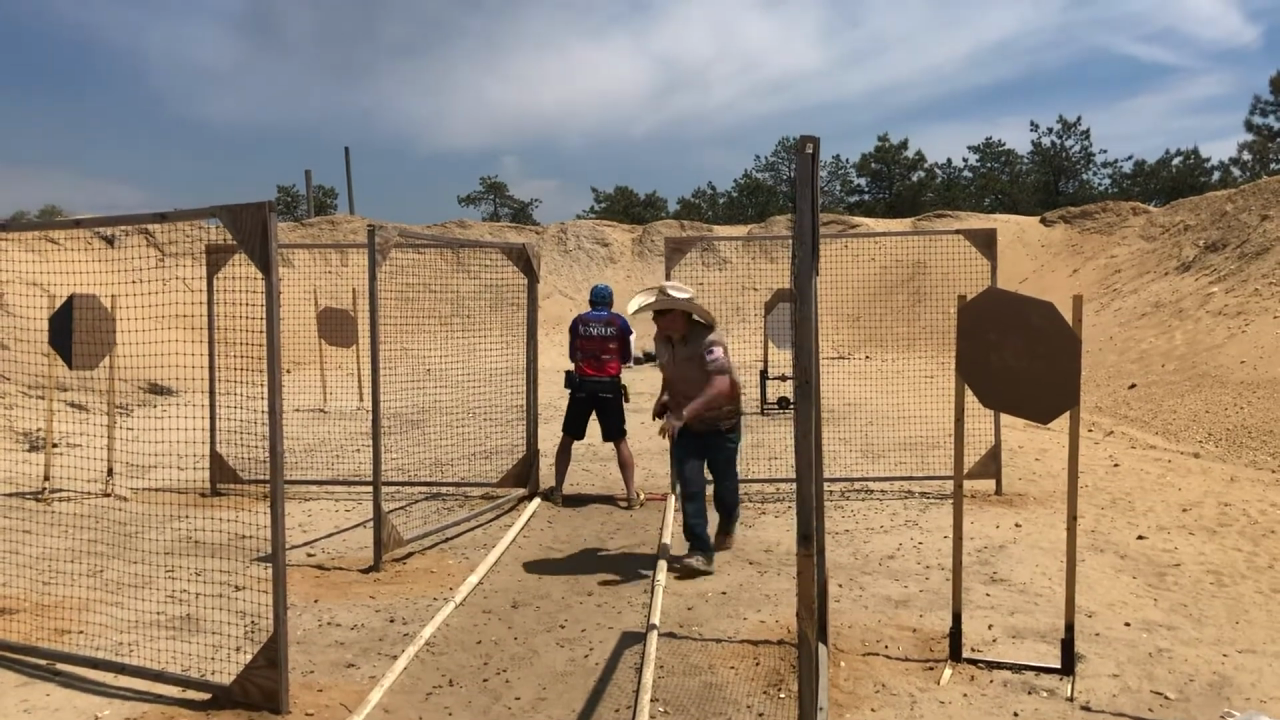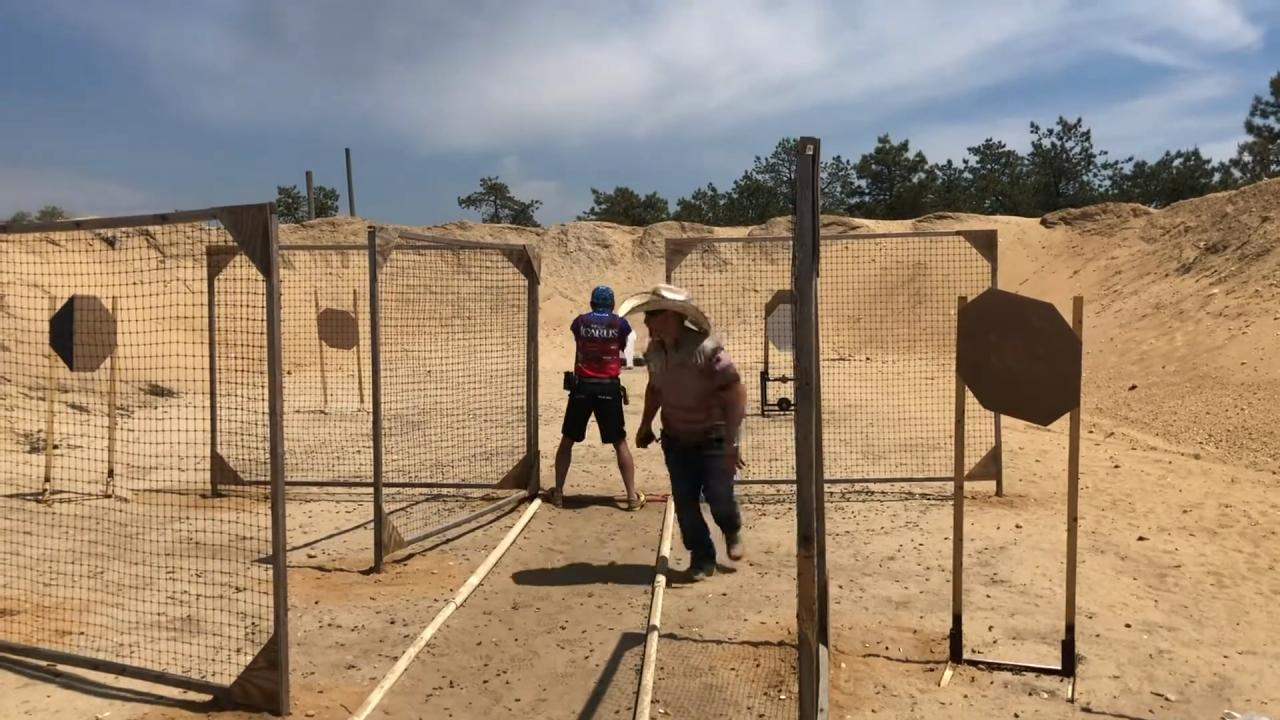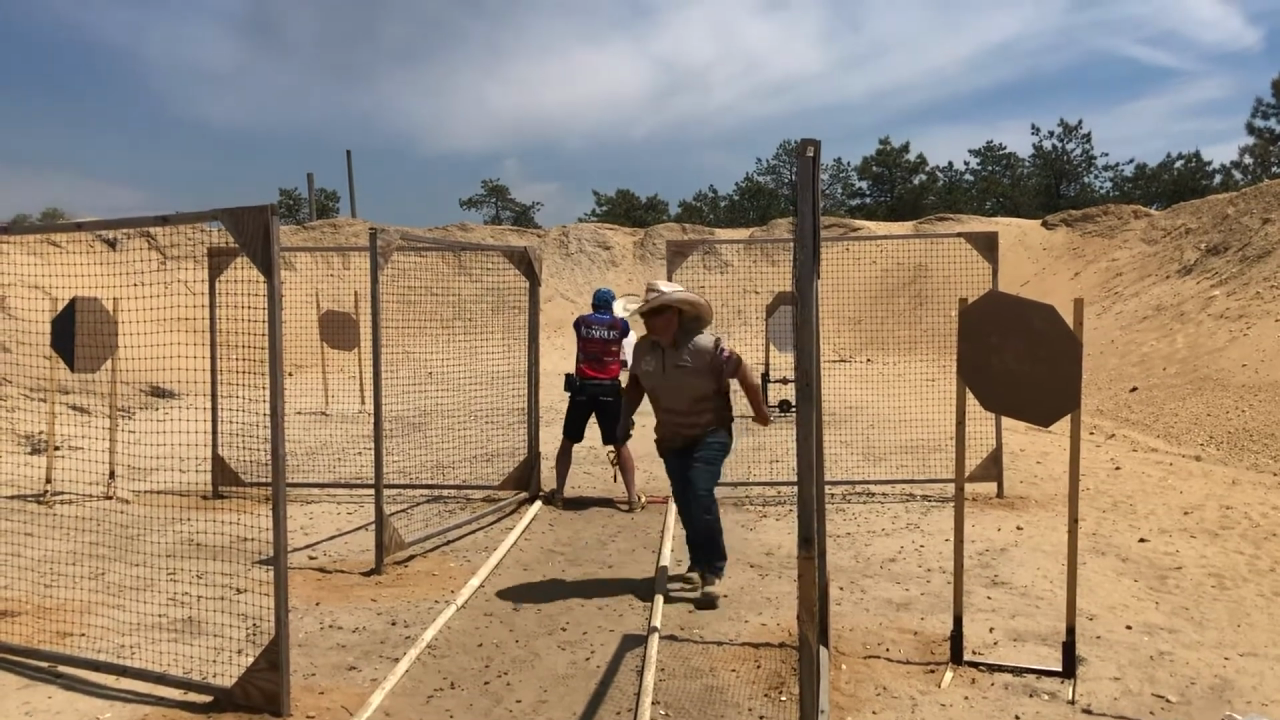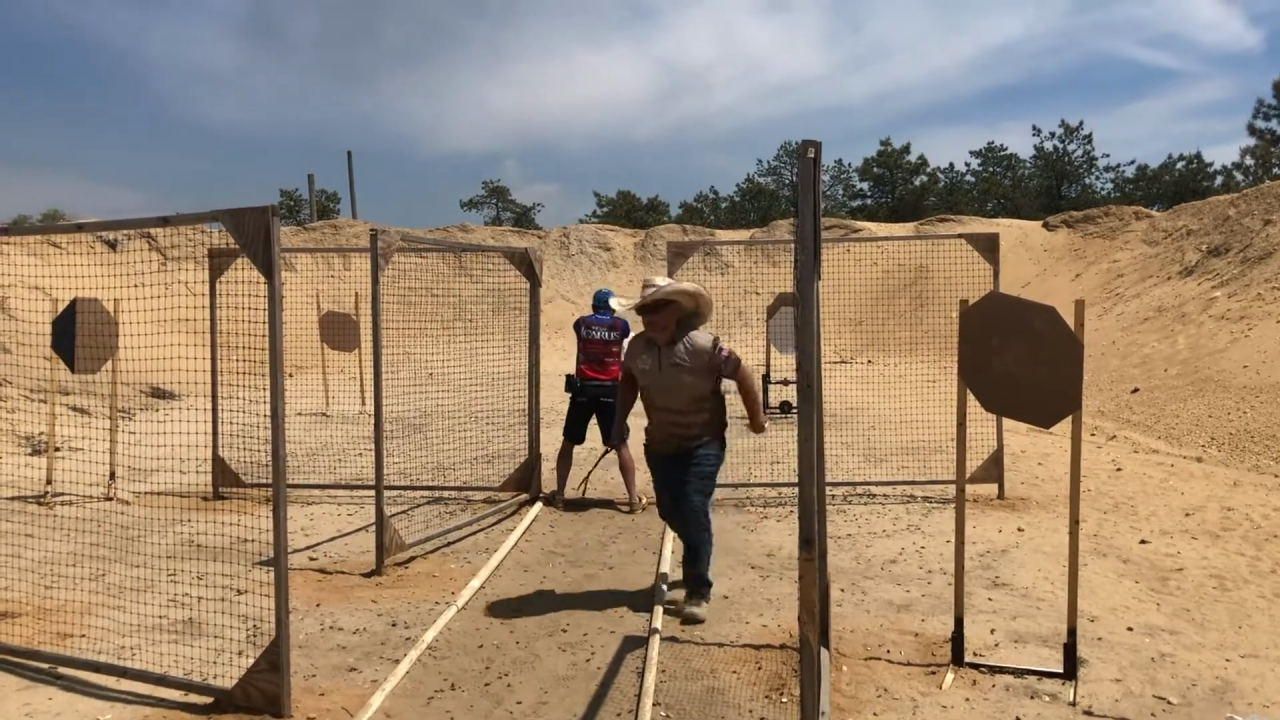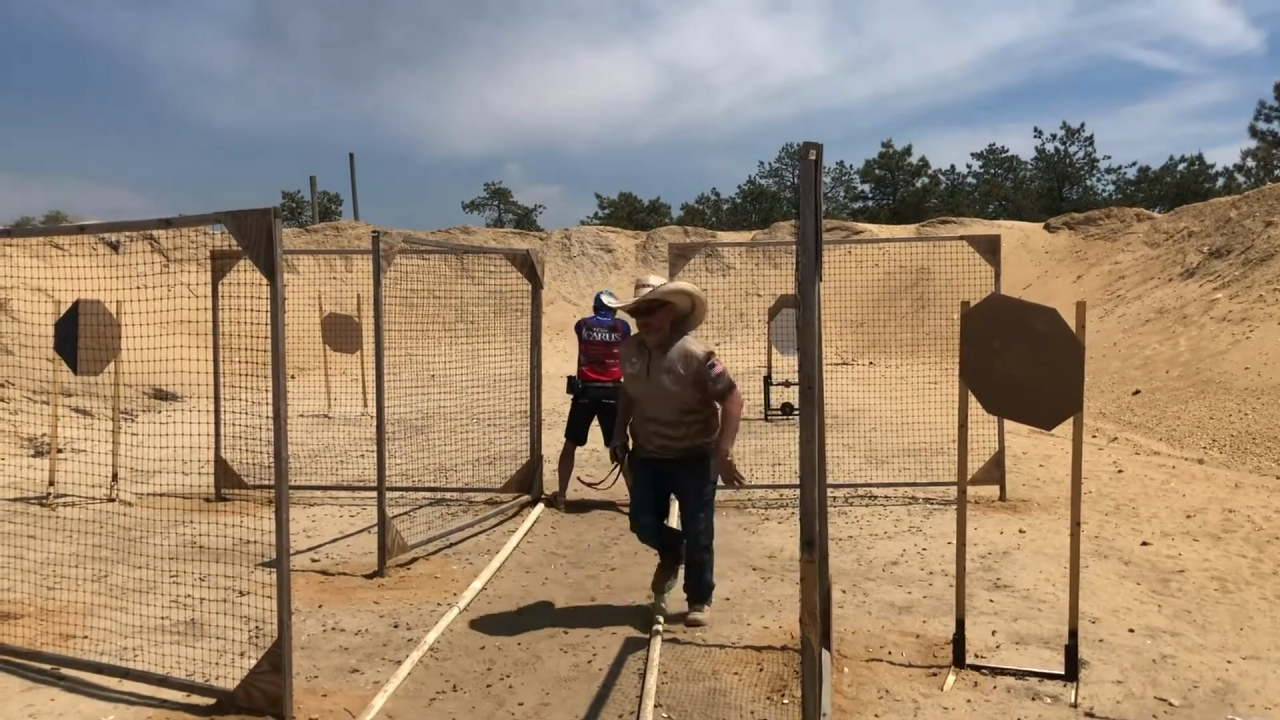
dt=0.1s
person 1, frame 1
left shoulder: (709, 341)
right shoulder: (664, 340)
left elbow: (722, 386)
left wrist: (683, 414)
right wrist: (663, 398)
left hip: (720, 425)
right hip: (684, 428)
left knee: (725, 481)
right knee: (690, 485)
left ankle: (727, 525)
right ankle: (699, 551)
person 1, frame 2
left shoulder: (706, 348)
right shoulder: (655, 348)
left elbow: (736, 391)
left wrist: (732, 442)
right wrist: (645, 425)
left hip: (714, 437)
right hip: (677, 440)
left knee: (718, 496)
right knee: (685, 501)
left ankle: (732, 531)
right ankle: (702, 560)
person 1, frame 3
left shoulder: (706, 346)
right shoulder: (643, 348)
left elbow: (743, 372)
right elbow: (635, 383)
left wrist: (760, 410)
right wrist: (624, 419)
left hip: (711, 435)
right hip: (672, 439)
left knee: (700, 496)
right knee: (685, 504)
left ankle: (712, 571)
right ankle: (700, 562)
person 1, frame 4
left shoulder: (703, 345)
right shoulder: (638, 346)
left elbow: (741, 375)
right elbow: (629, 380)
left wrist: (756, 416)
right wrist: (619, 421)
left hip: (703, 442)
right hip: (662, 444)
left knee: (694, 510)
right knee: (671, 512)
left ankle: (697, 592)
right ankle: (693, 573)
person 1, frame 5
left shoulder: (695, 353)
right shoulder: (630, 349)
left elbow: (731, 399)
left wrist: (724, 453)
right wrist: (618, 437)
left hip: (695, 454)
right hip: (646, 455)
left knee: (696, 528)
right knee: (645, 525)
left ankle: (700, 598)
right ankle: (671, 551)
person 2, frame 1
left shoulder: (579, 321)
right shoulder: (619, 322)
right elbow: (626, 357)
left hip: (582, 385)
right hip: (609, 386)
left knee: (567, 439)
right knee: (620, 441)
left ankle: (557, 491)
right ankle: (632, 494)
person 2, frame 2
left shoulder: (580, 321)
right shoulder: (620, 323)
left hip: (582, 387)
right hip: (608, 388)
left knee: (567, 441)
right knee: (620, 443)
left ankle: (558, 492)
right ankle: (632, 495)
person 2, frame 3
left shoulder: (581, 322)
right shoulder: (620, 325)
left hip: (582, 388)
right hip: (609, 389)
left knee: (567, 442)
right knee: (620, 444)
left ankle: (558, 494)
right ankle: (633, 497)
person 2, frame 4
left shoulder: (581, 323)
right shoulder: (621, 325)
left hip: (583, 389)
right hip: (609, 390)
left knee: (568, 443)
right knee: (621, 445)
left ankle: (559, 495)
right ankle: (634, 498)
person 2, frame 5
left shoulder: (582, 325)
right shoulder: (622, 327)
left hip: (584, 391)
right hip: (611, 392)
left knee: (570, 444)
left ankle: (561, 496)
